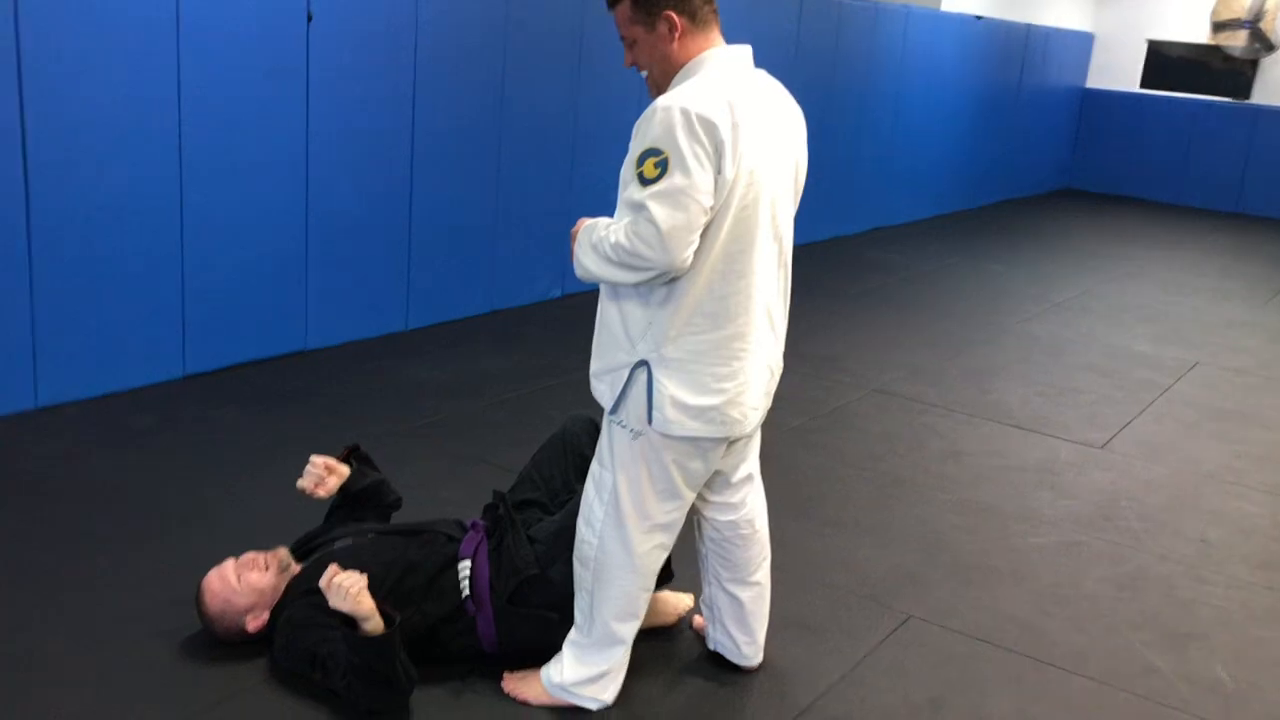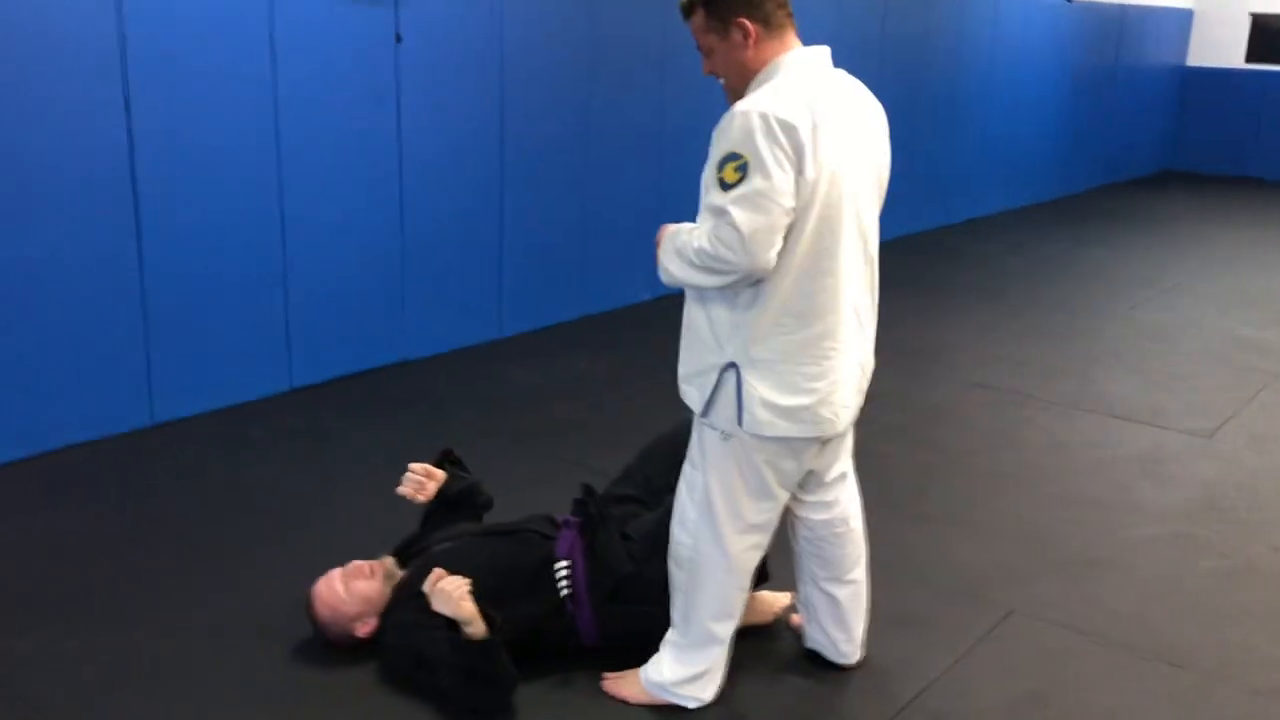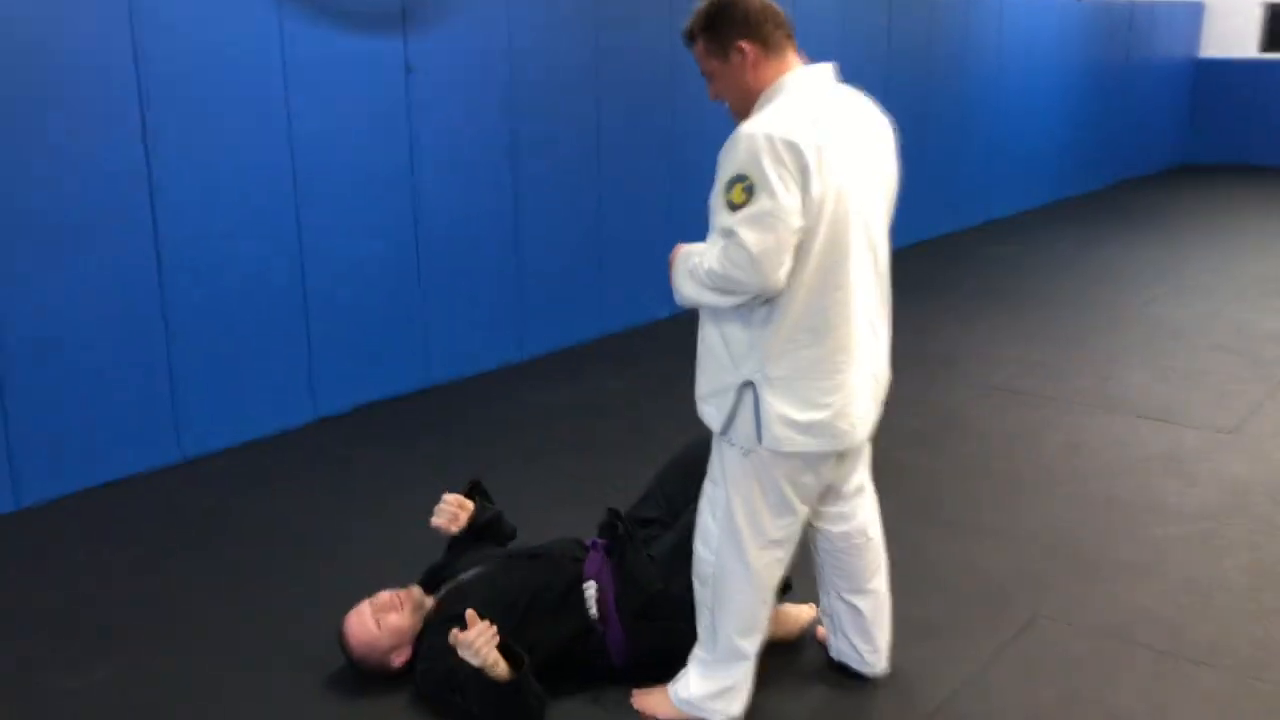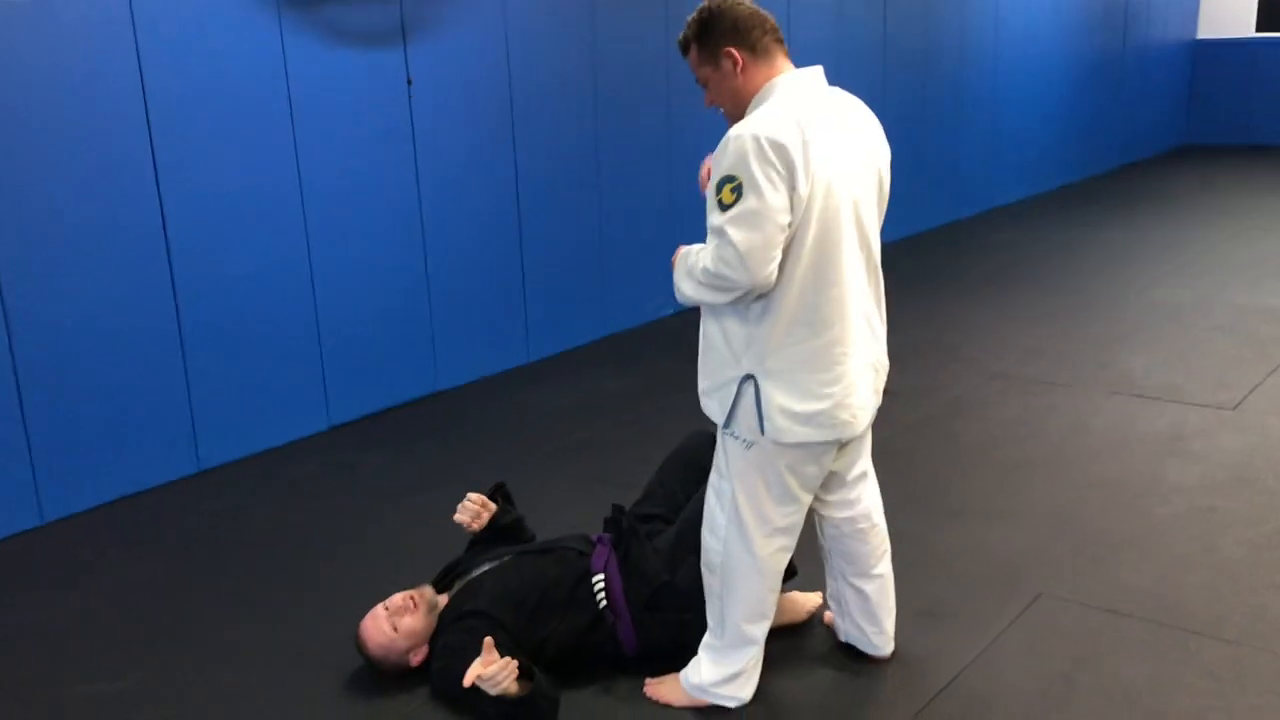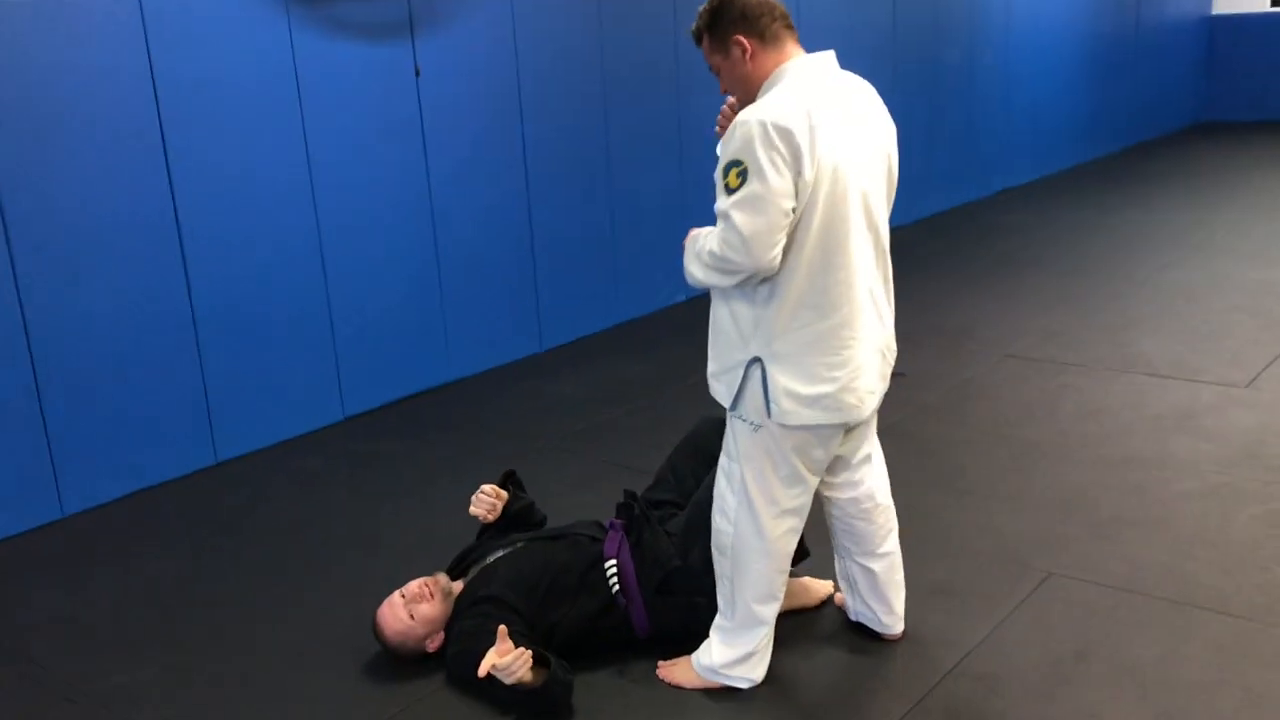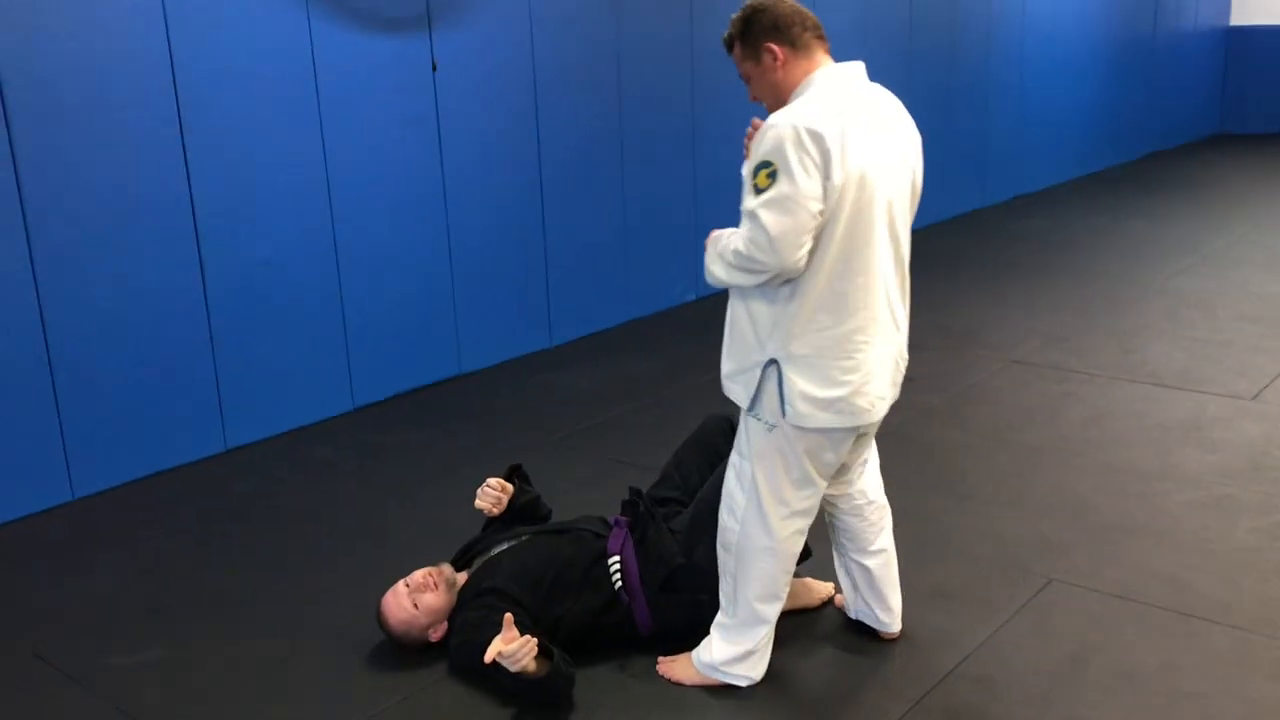
dt=0.2s
person 1, frame 1
left shoulder: (683, 112)
right shoulder: (775, 100)
left elbow: (656, 244)
left wrist: (590, 240)
left hip: (678, 367)
right hip: (744, 356)
left knee: (624, 523)
right knee: (733, 503)
left ankle: (585, 676)
right ankle: (739, 638)
person 1, frame 2
left shoulder: (763, 115)
right shoulder: (856, 98)
left elbow: (740, 248)
left wrist: (674, 245)
left hip: (768, 370)
right hip: (833, 356)
left knee: (718, 524)
right knee: (827, 501)
left ankle: (686, 673)
right ankle: (838, 636)
person 1, frame 3
left shoulder: (767, 136)
right shoulder: (862, 113)
left elbow: (751, 268)
left wrist: (687, 266)
right wrist: (711, 260)
left hip: (784, 387)
right hip: (850, 369)
left knee: (741, 540)
right knee: (847, 515)
right ankle: (863, 647)
person 1, frame 4
left shoulder: (757, 137)
right shoulder: (852, 113)
left elbow: (743, 266)
left wrist: (687, 266)
left hip: (783, 379)
right hip: (850, 359)
left knee: (746, 530)
right knee: (851, 503)
left ankle: (722, 676)
right ankle: (869, 629)
person 1, frame 5
left shoulder: (766, 122)
right shoulder: (861, 98)
left elbow: (747, 250)
left wrist: (696, 248)
left hip: (791, 362)
right hip: (857, 342)
left knee: (755, 511)
right knee: (857, 483)
left ankle: (734, 657)
right ankle: (881, 608)
person 1, frame 6
left shoulder: (796, 127)
right shoulder: (888, 110)
left elbow: (773, 250)
left wrist: (718, 248)
left hip: (807, 363)
right hip: (870, 347)
left knee: (763, 510)
right knee: (853, 484)
left ankle: (734, 655)
right ankle: (878, 608)
person 2, frame 1
left shoulder: (309, 553)
right shoulder: (300, 633)
left elbow: (382, 502)
left wrist: (346, 476)
right wrist: (368, 621)
left hip: (487, 541)
right hip: (518, 600)
left knee: (582, 434)
person 2, frame 2
left shoulder: (413, 552)
right shoulder: (407, 634)
left elbow: (473, 504)
left wrist: (442, 485)
right wrist: (470, 626)
left hip: (582, 537)
right hip: (611, 594)
left knee: (689, 439)
person 2, frame 3
left shoulder: (440, 582)
right shoulder: (440, 662)
left elbow: (497, 536)
left wrist: (468, 515)
right wrist: (494, 669)
left hip: (614, 558)
right hip: (642, 614)
left knee: (709, 454)
person 2, frame 4
left shoulder: (451, 583)
right shoulder: (456, 656)
left elbow: (516, 539)
left wrist: (489, 513)
left hip: (620, 552)
right hip: (651, 605)
left knee: (706, 447)
person 2, frame 5
left shoulder: (469, 565)
right shoulder: (470, 640)
left elbow: (531, 524)
left wrist: (502, 501)
right wrist: (522, 675)
left hip: (632, 536)
right hip: (664, 589)
left knee: (717, 432)
person 2, frame 6
left shoulder: (472, 559)
right shoulder: (474, 630)
left elbow: (536, 517)
right elbow: (554, 683)
left wrist: (508, 494)
right wrist: (526, 665)
left hip: (637, 533)
right hip: (667, 585)
left knee: (723, 429)
